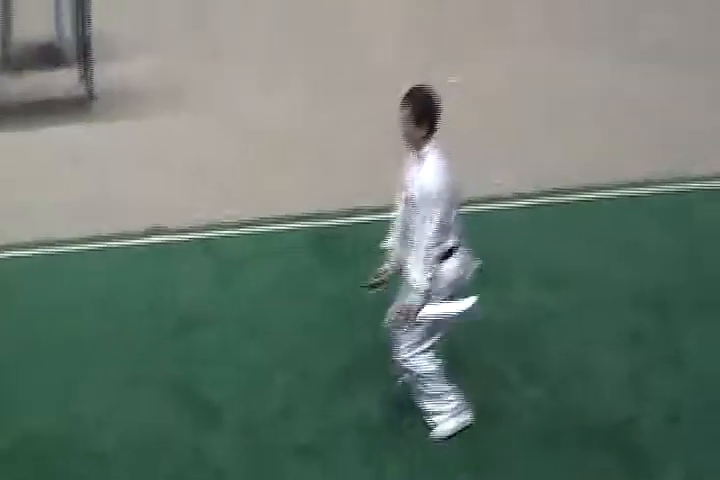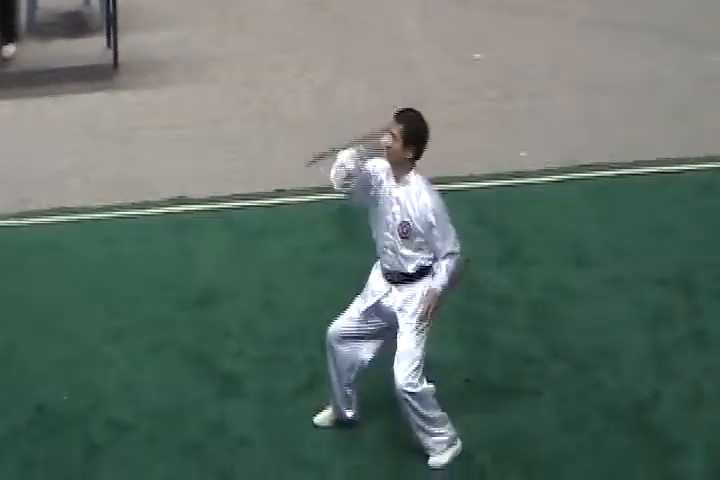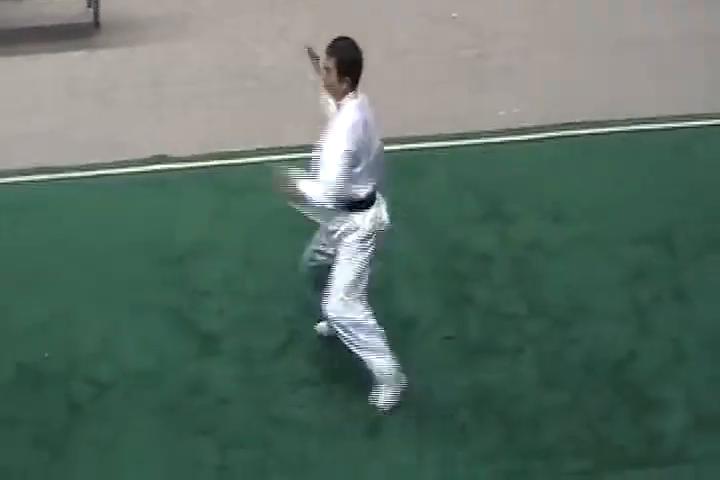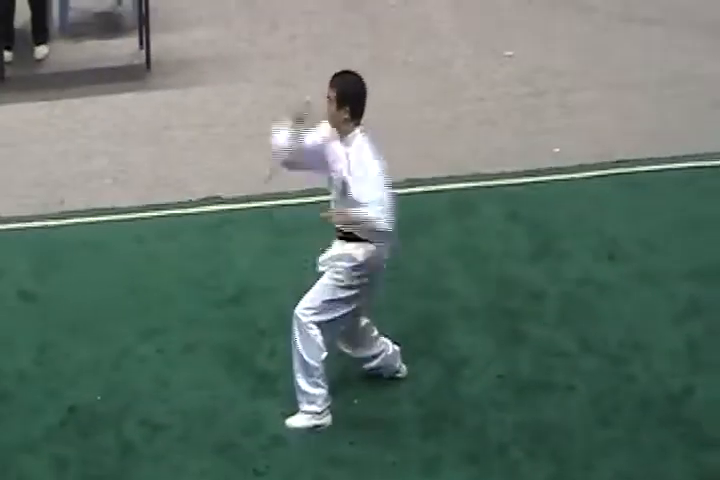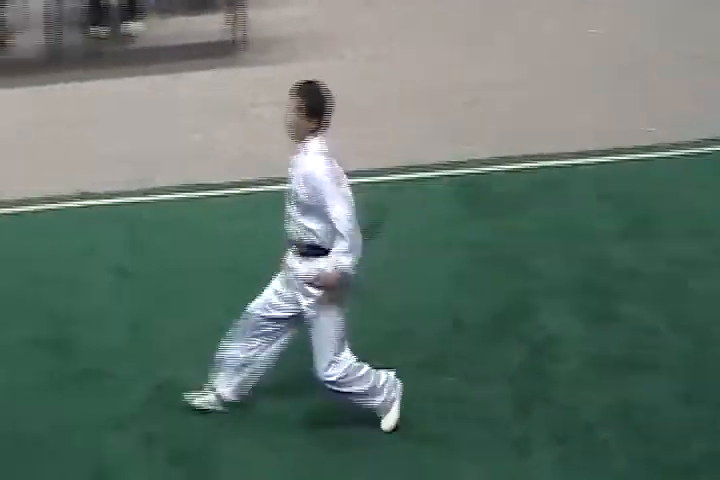
dt=1s
person 1, frame 1
left shoulder: (431, 176)
right shoulder: (416, 160)
left elbow: (426, 240)
left wrist: (413, 295)
right wrist: (392, 260)
left hip: (439, 268)
right hip: (425, 264)
left knee: (410, 348)
right knee: (396, 324)
left ankle: (453, 410)
right ankle: (418, 374)
person 1, frame 2
left shoulder: (424, 199)
right shoulder: (377, 170)
left elbow: (450, 253)
right elbow: (341, 179)
left wrist: (436, 292)
right wrist: (352, 158)
left hip: (413, 292)
right hip: (382, 282)
left knee: (407, 380)
right knee: (339, 335)
left ankle: (444, 441)
right ankle: (343, 409)
person 1, frame 3
left shoulder: (347, 125)
right shoulder: (354, 104)
left elbow: (326, 192)
left wrist: (295, 186)
left hip: (357, 219)
right hip: (343, 210)
left knee: (343, 303)
right knee: (317, 259)
left ankle: (389, 376)
right ankle: (337, 327)
person 1, frame 4
left shoulder: (363, 157)
right shoulder: (329, 137)
left elbow: (381, 218)
right elbow: (285, 153)
left wrist: (353, 218)
right wrist: (292, 129)
left hip: (357, 253)
right hip: (346, 247)
left knee: (307, 318)
right knee: (346, 322)
left ankle: (314, 409)
right ankle: (390, 361)
person 1, frame 5
left shoulder: (317, 168)
right shoulder: (307, 153)
left elbow: (346, 223)
left wrist: (341, 271)
left hip: (323, 270)
right hip: (298, 263)
left knee: (331, 367)
right knee: (259, 321)
left ankle: (386, 392)
right ankle: (223, 390)
